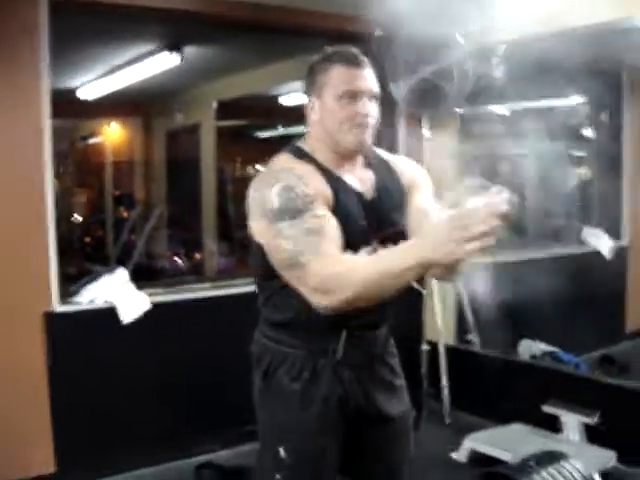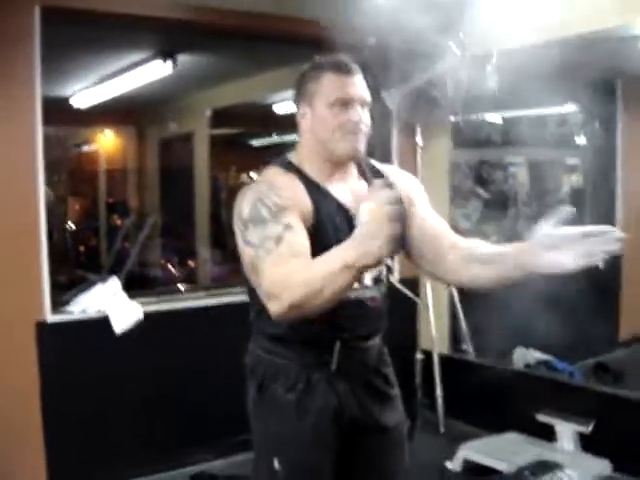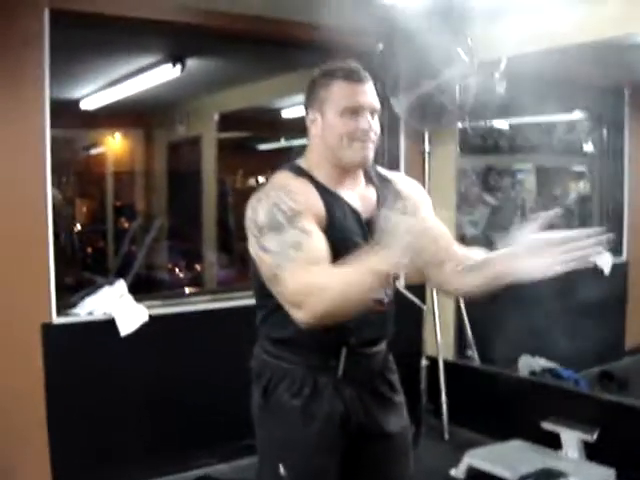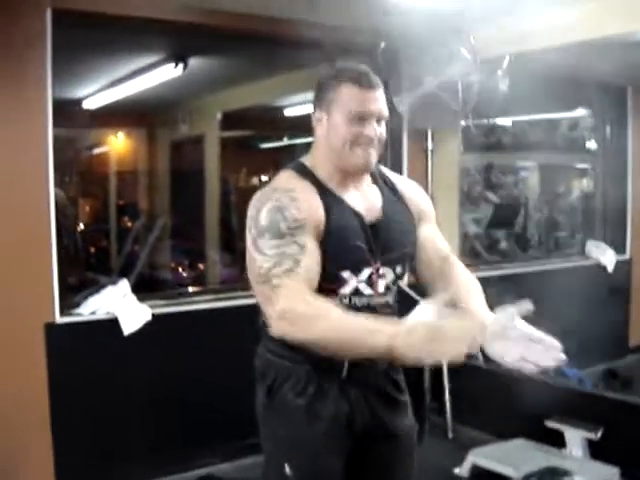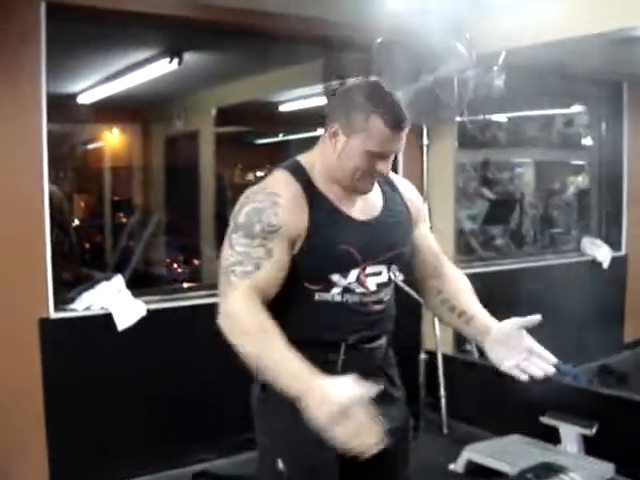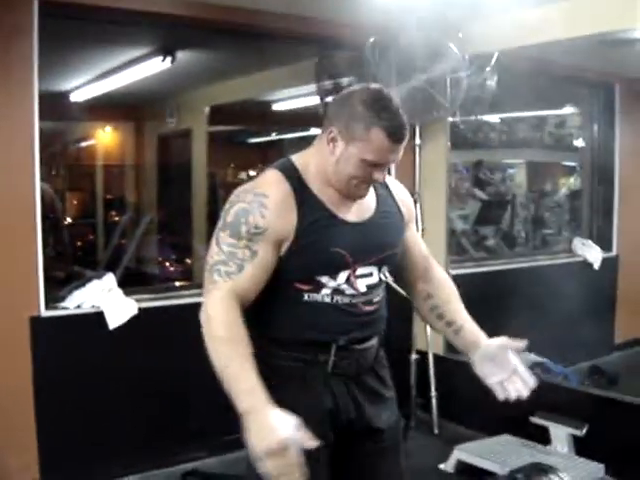
dt=0.2s
person 1, frame 1
left shoulder: (402, 173)
right shoulder: (285, 185)
left elbow: (436, 260)
right elbow: (328, 287)
left wrist: (467, 238)
right wrist: (433, 246)
left hip: (375, 357)
right hip: (300, 364)
person 1, frame 2
left shoulder: (395, 183)
right shoulder: (273, 193)
left elbow: (451, 259)
right elbow: (285, 298)
left wrist: (530, 256)
right wrist: (359, 250)
left hip: (369, 368)
right hip: (293, 378)
person 1, frame 3
left shoulder: (401, 190)
right shoulder: (283, 198)
left elbow: (453, 267)
right elbow: (308, 302)
left wrist: (511, 262)
right wrist: (391, 258)
left hip: (373, 374)
right hip: (299, 382)
person 1, frame 4
left shoulder: (406, 195)
right shoulder: (286, 202)
left elbow: (447, 274)
right elbow: (288, 314)
left wrist: (484, 324)
right wrist: (398, 339)
left hip: (380, 378)
right hip: (304, 384)
person 1, frame 5
left shoulder: (401, 195)
right shoulder: (274, 203)
left elbow: (437, 275)
right elbow: (237, 311)
left wrist: (487, 331)
right wrist: (311, 391)
left hip: (374, 377)
right hip: (297, 384)
person 1, frame 6
left shoulder: (393, 196)
right shoulder: (265, 203)
left elbow: (425, 278)
right elbow: (219, 308)
left wrist: (476, 345)
right wrist: (258, 413)
left hip: (368, 374)
right hip: (290, 378)
